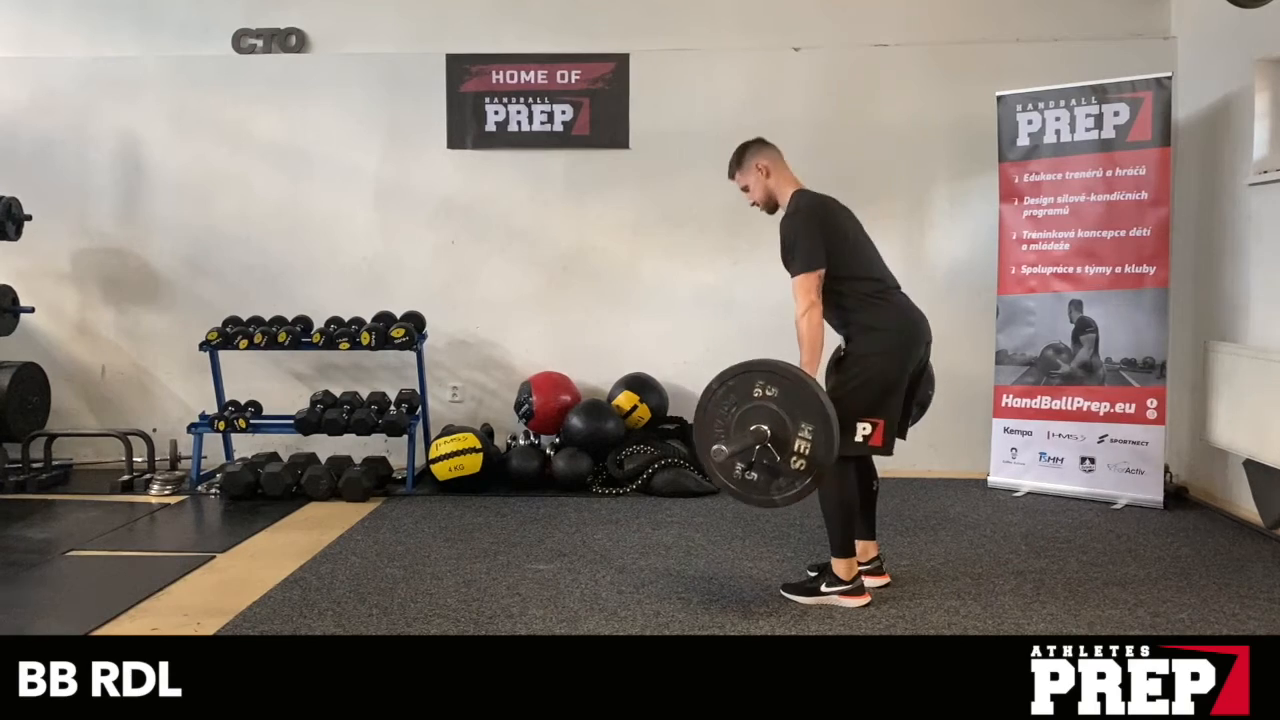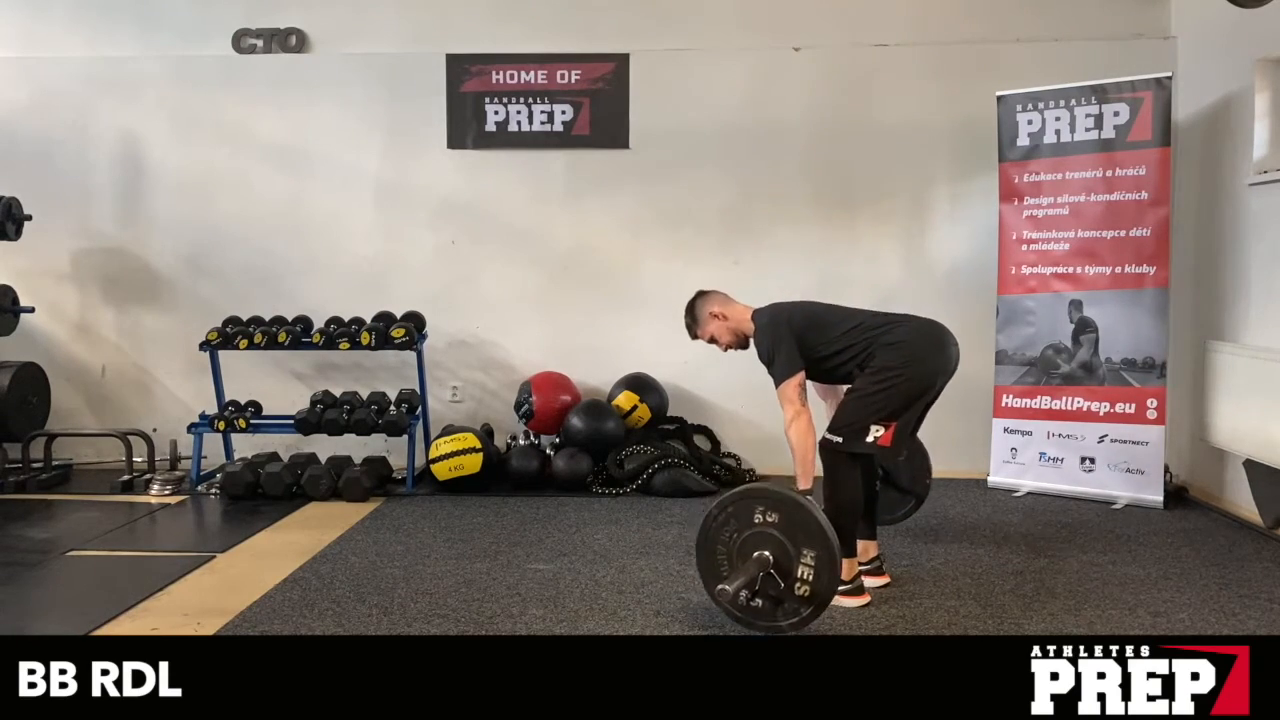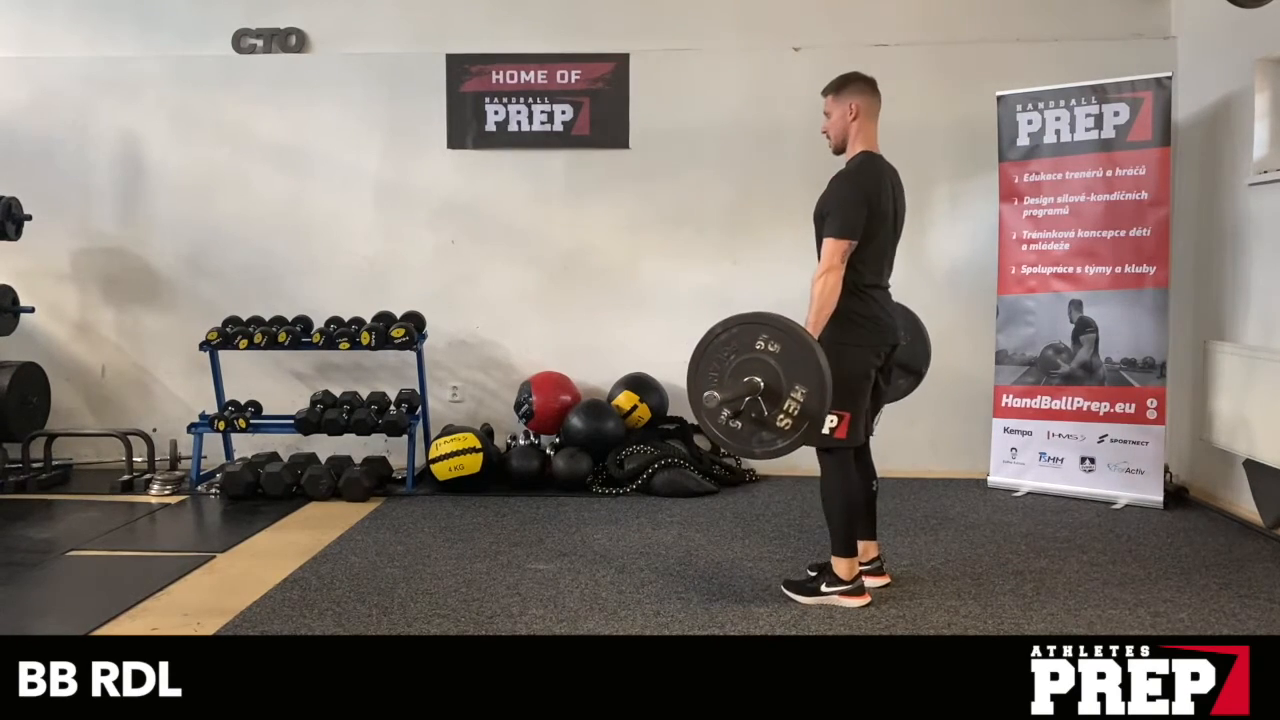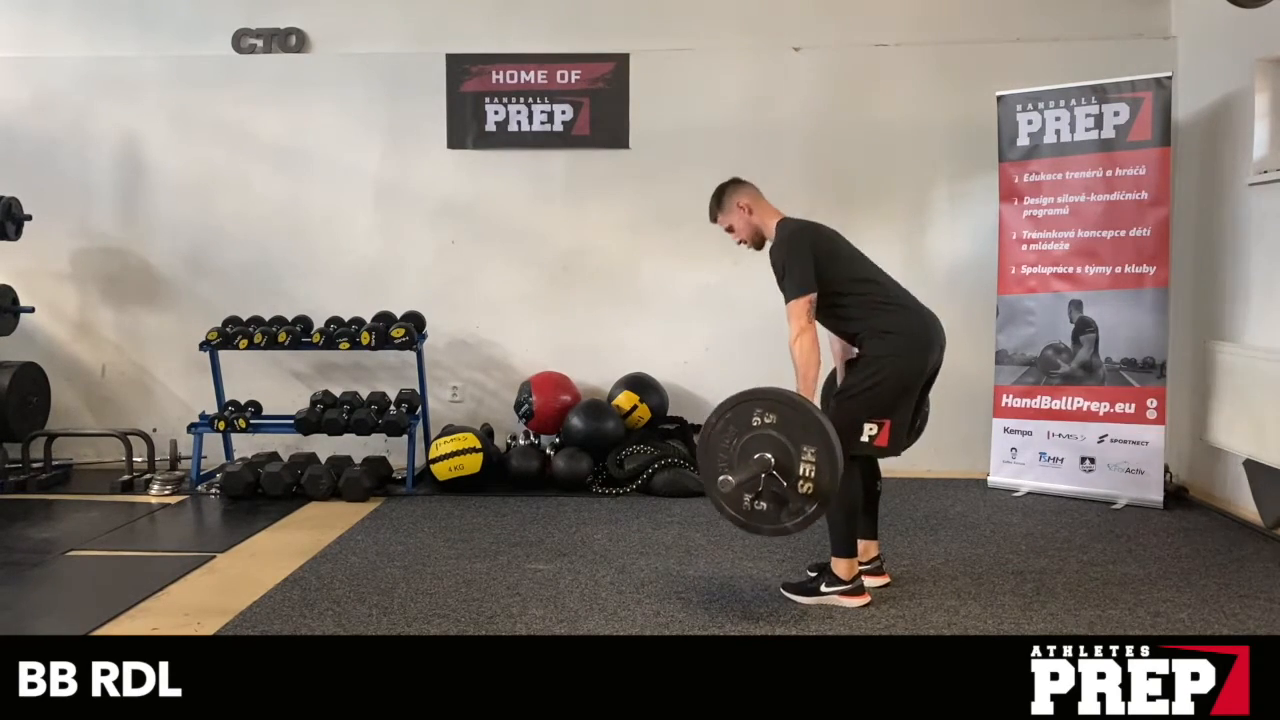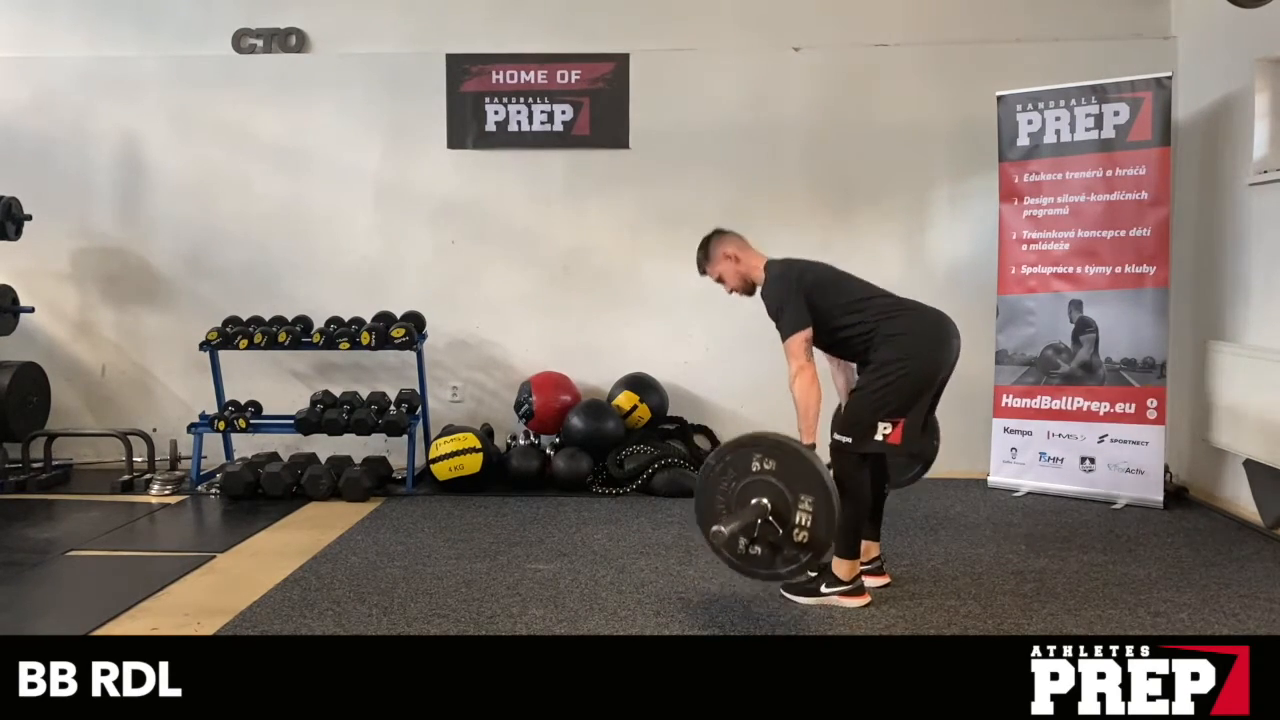
dt=1s
person 1, frame 1
left shoulder: (799, 217)
right shoulder: (822, 208)
left elbow: (809, 306)
right wrist: (821, 376)
left hip: (882, 340)
right hip: (905, 331)
left knee: (831, 450)
right knee: (850, 448)
left ankle: (843, 578)
right ankle: (867, 558)
person 1, frame 2
left shoulder: (770, 330)
right shoulder: (785, 321)
left elbow: (796, 415)
right elbow: (833, 390)
left wrist: (803, 493)
left hip: (914, 354)
right hip: (932, 347)
left knee: (839, 447)
right knee: (853, 444)
left ankle: (844, 577)
right ankle: (868, 559)
person 1, frame 3
left shoulder: (852, 181)
right shoulder: (887, 178)
left elbow: (832, 270)
left wrist: (806, 343)
left hip: (849, 334)
right hip: (877, 327)
left knee: (835, 448)
right knee: (852, 446)
left ankle: (844, 577)
right ankle: (868, 559)
person 1, frame 4
left shoulder: (788, 243)
right shoulder: (805, 236)
left elbow: (802, 330)
right elbow: (842, 315)
right wrist: (846, 386)
left hip: (898, 344)
right hip: (919, 336)
left knee: (837, 448)
right knee: (853, 448)
left ankle: (844, 578)
right ankle: (868, 559)
person 1, frame 5
left shoulder: (779, 284)
right shoulder: (794, 277)
left elbow: (802, 369)
right elbow: (839, 352)
left wrist: (807, 448)
right wrist: (854, 411)
left hip: (913, 346)
right hip: (934, 336)
left knee: (851, 447)
right knee: (866, 443)
left ankle: (843, 579)
right ankle: (868, 559)
